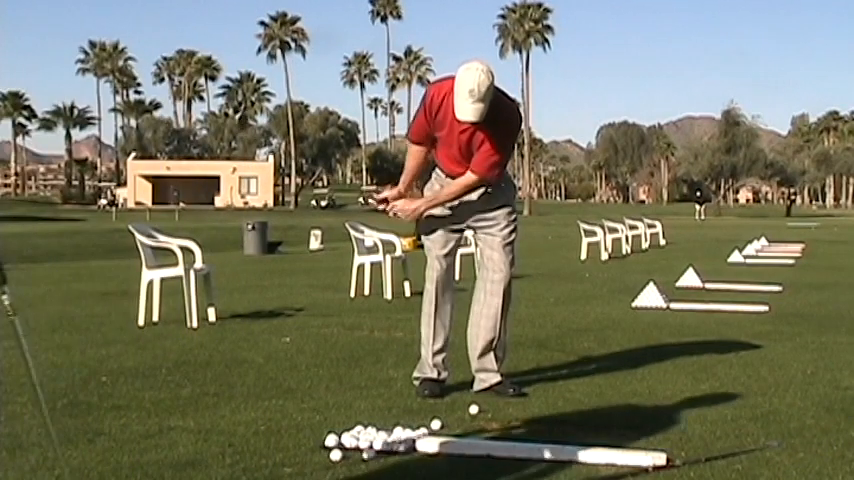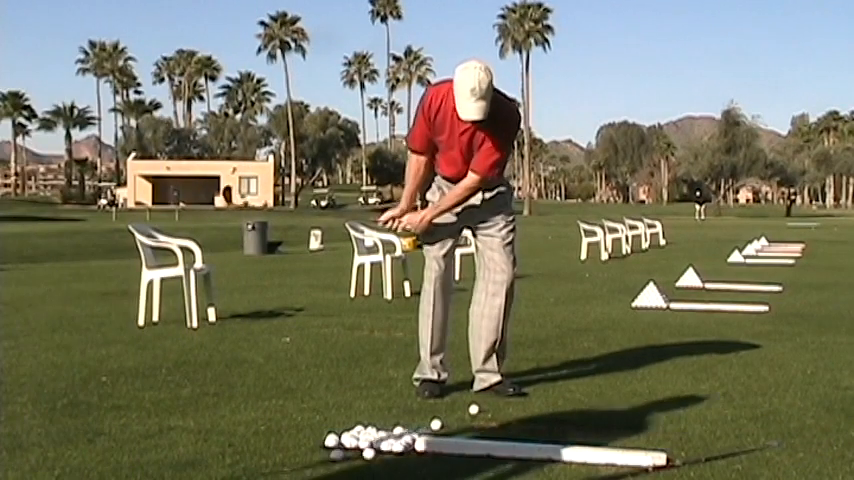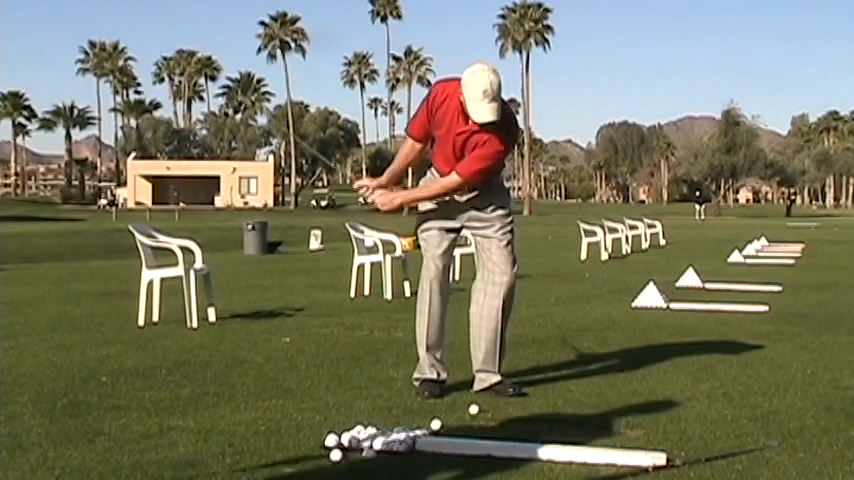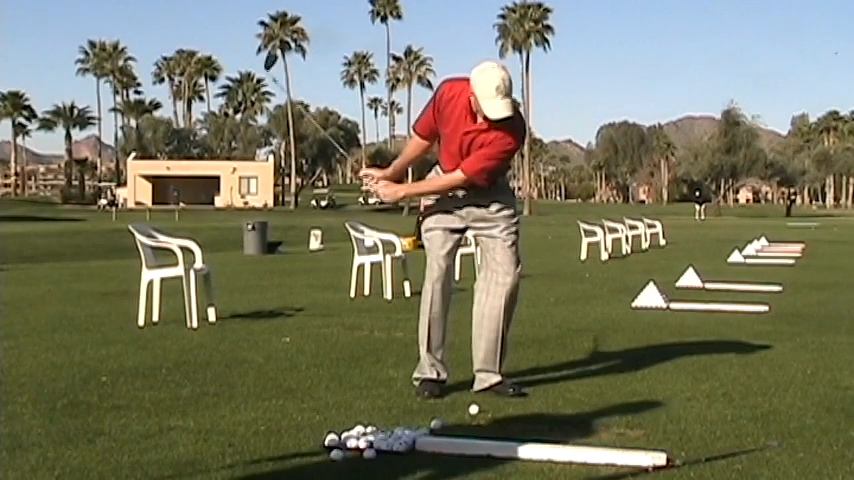
dt=0.2s
person 1, frame 1
left shoulder: (507, 116)
right shoulder: (436, 94)
left elbow: (475, 177)
right elbow: (419, 145)
left wrist: (421, 205)
right wrist: (402, 190)
left hip: (492, 193)
right hip: (443, 183)
left knee: (497, 274)
right knee: (438, 272)
left ankle: (487, 371)
right ankle: (430, 370)
person 1, frame 2
left shoulder: (506, 117)
right shoulder: (435, 98)
left elbow: (478, 179)
right elbow: (420, 155)
left wrist: (427, 216)
right wrist: (406, 205)
left hip: (490, 196)
right hip: (443, 189)
left knee: (500, 275)
right knee: (436, 274)
left ankle: (488, 371)
right ankle: (430, 371)
person 1, frame 3
left shoulder: (504, 131)
right shoulder: (441, 93)
left elbow: (457, 181)
right elbow: (417, 140)
left wrist: (400, 199)
right wrist: (386, 181)
left hip: (485, 198)
right hip: (439, 194)
left knee: (501, 275)
right knee: (434, 274)
left ankle: (487, 372)
right ankle: (430, 371)
person 1, frame 4
left shoulder: (511, 131)
right shoulder: (448, 94)
left elbow: (463, 178)
right elbow: (423, 136)
left wrist: (397, 187)
right wrist: (391, 173)
left hip: (491, 197)
right hip: (444, 191)
left knee: (504, 276)
right knee: (437, 275)
left ankle: (487, 372)
right ankle: (431, 370)
